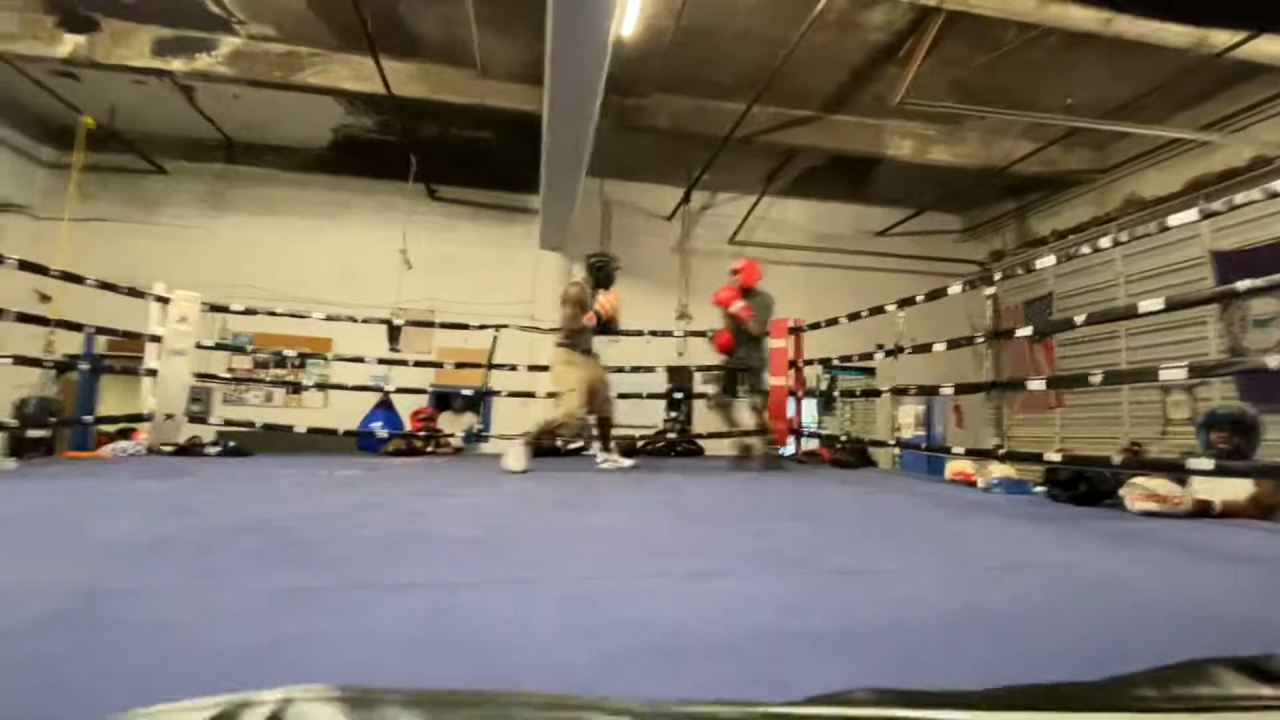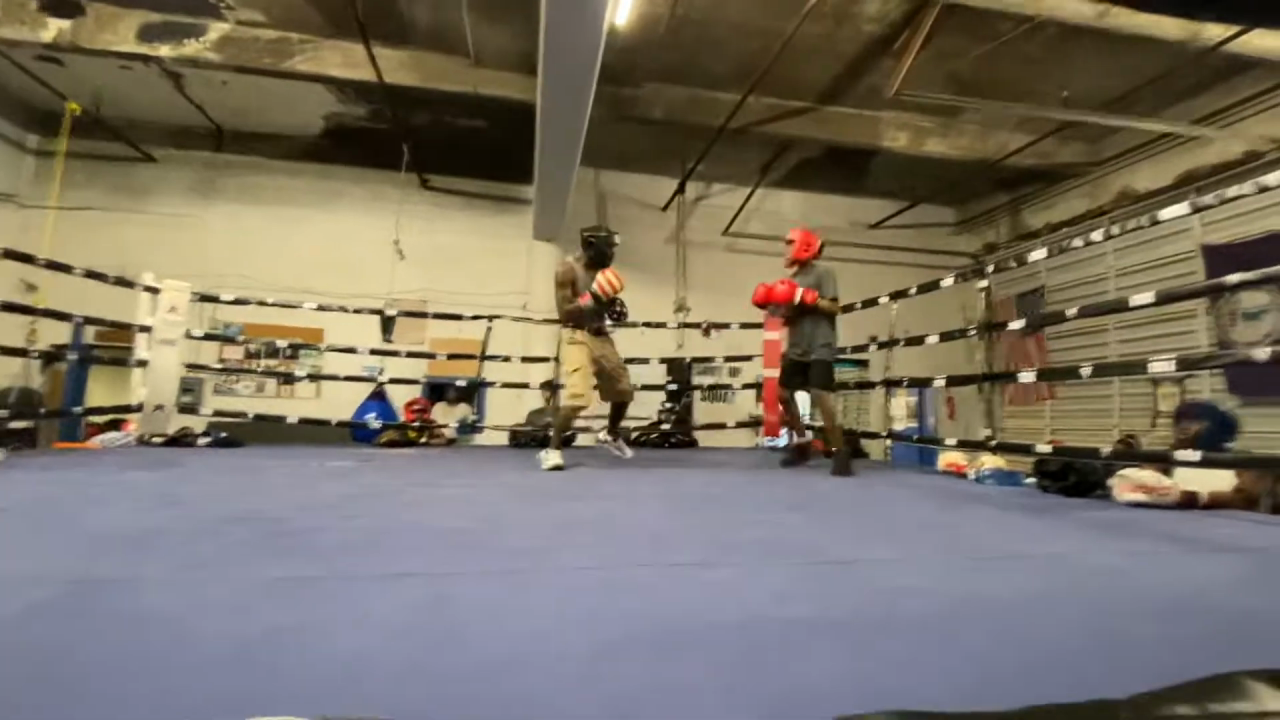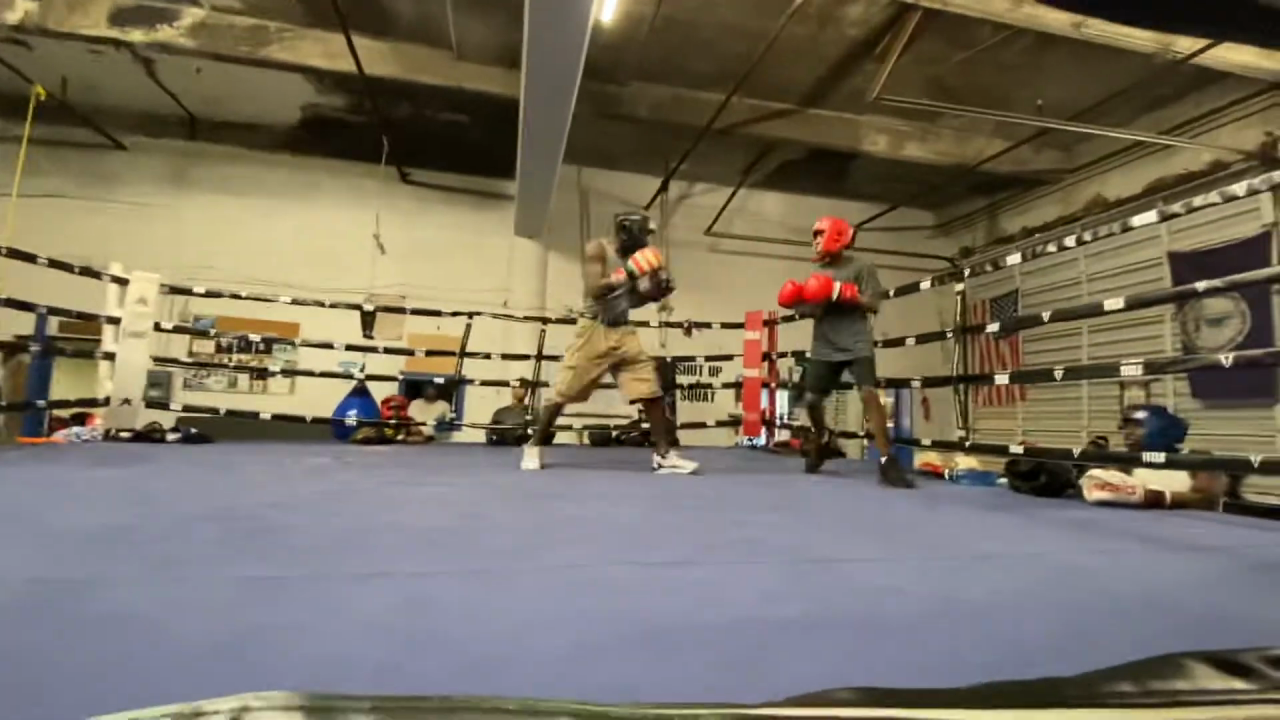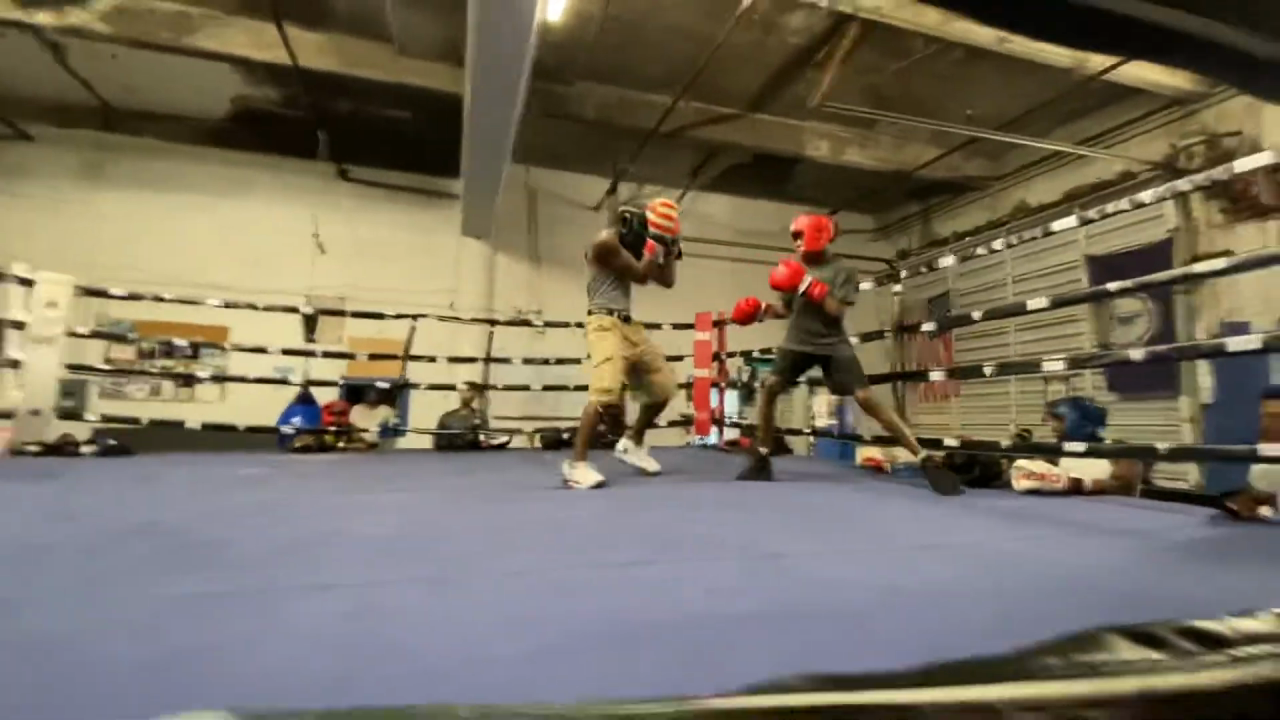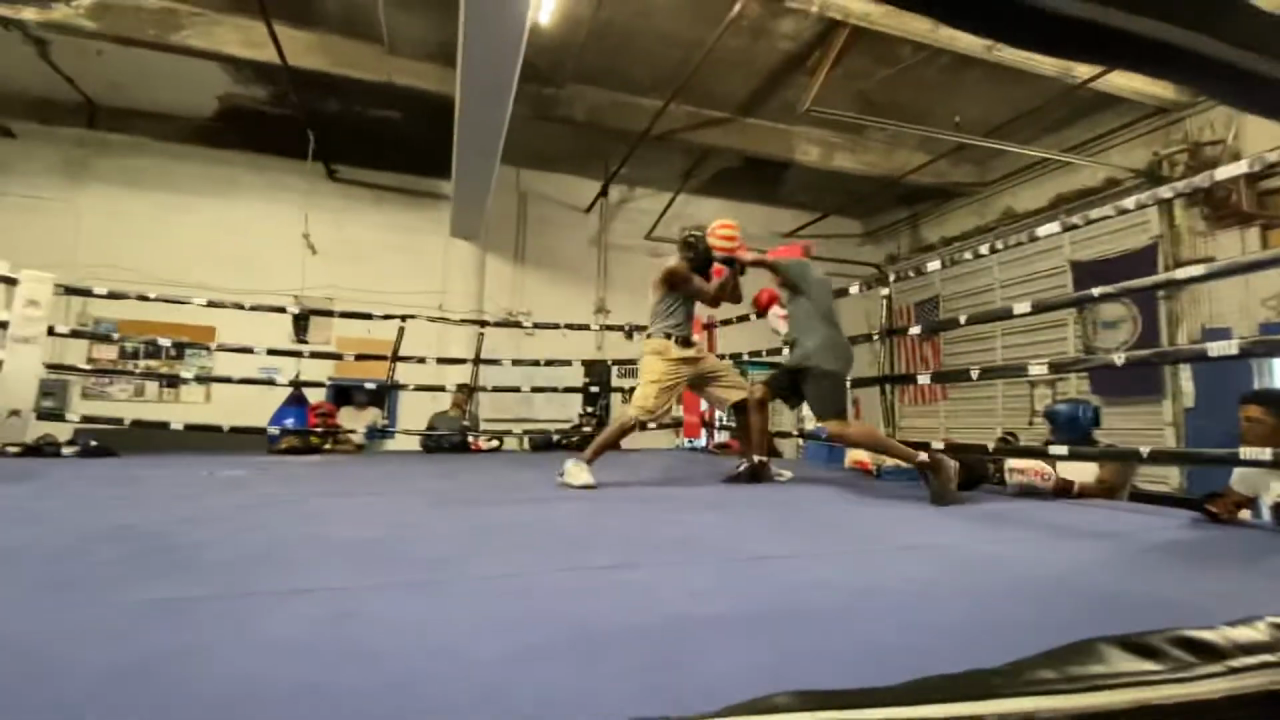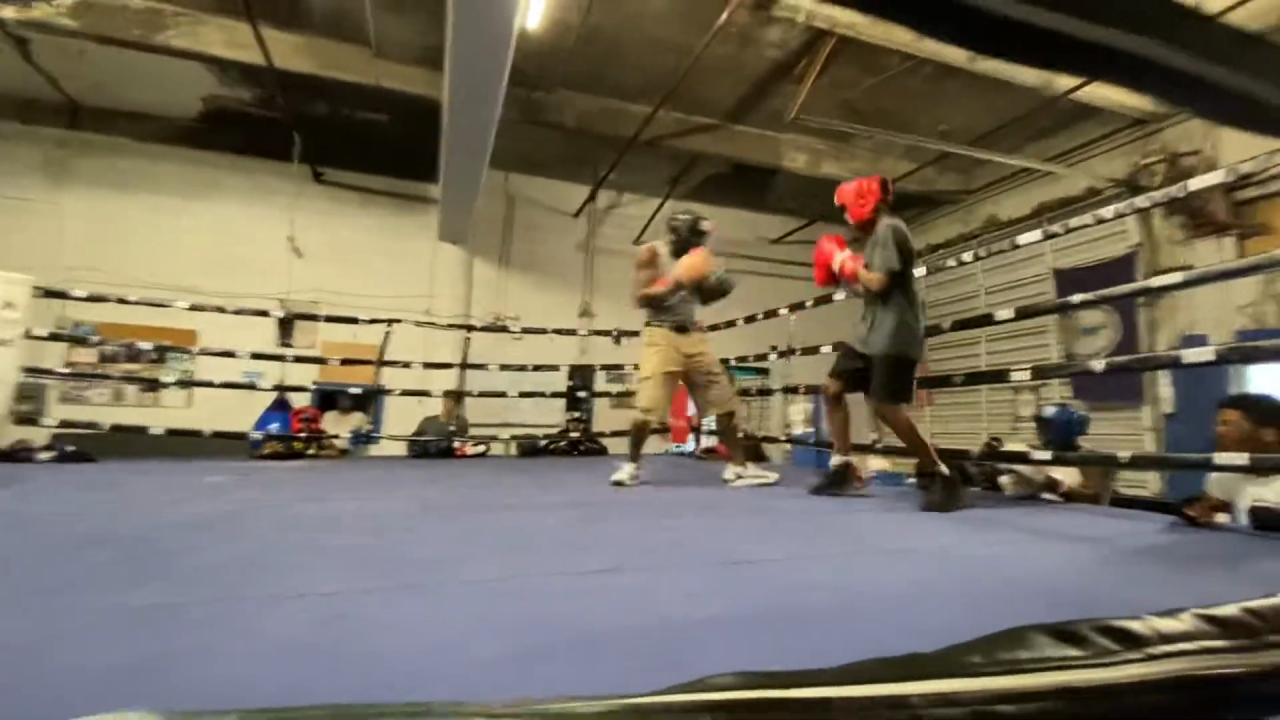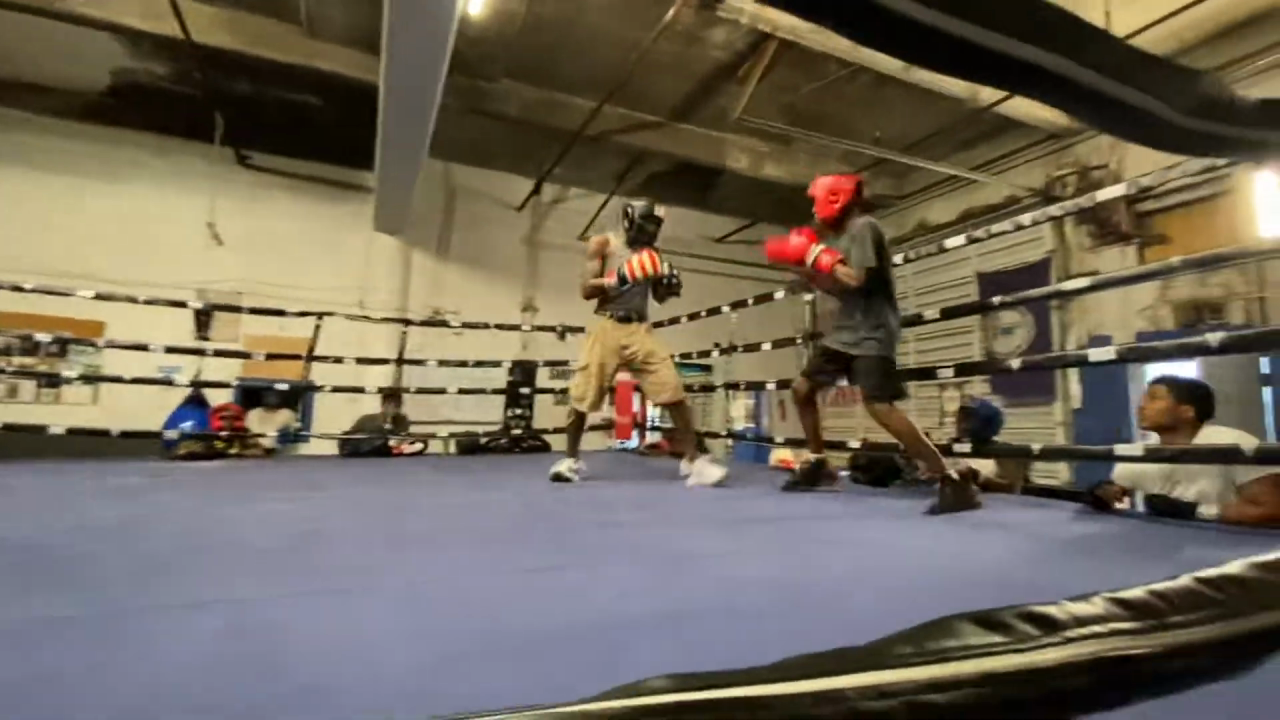
dt=0.4s
person 1, frame 1
left shoulder: (763, 299)
right shoulder: (730, 297)
left elbow: (756, 330)
left wrist: (738, 308)
right wrist: (724, 335)
left hip: (753, 357)
right hip: (733, 357)
left knee: (755, 402)
right knee: (721, 400)
left ankle: (768, 447)
right ankle: (745, 445)
person 1, frame 2
left shoulder: (822, 273)
right shoulder: (792, 278)
left elbow: (832, 308)
left wrist: (803, 296)
right wrist: (773, 302)
left hip: (819, 345)
right hip: (796, 347)
left knee: (820, 395)
right knee: (784, 393)
left ankle: (839, 452)
right ankle: (799, 444)
person 1, frame 3
left shoulder: (861, 267)
right shoulder: (819, 270)
left elbow: (872, 305)
right elbow: (812, 312)
left wrist: (842, 292)
right wrist: (797, 302)
left hip: (857, 344)
right hip: (824, 346)
left knee: (869, 394)
right knee: (811, 399)
left ankle: (887, 462)
right ankle: (821, 439)
person 1, frame 4
left shoulder: (840, 271)
right shoulder: (794, 267)
left elbow: (836, 311)
right elbow: (785, 308)
left wrist: (808, 285)
right wrist: (761, 310)
left hip: (832, 345)
right hip: (797, 343)
left knee: (866, 398)
right knee: (770, 386)
left ankle: (925, 460)
right ankle: (760, 458)
person 1, frame 5
left shoulder: (799, 266)
right shoulder: (809, 285)
left elbow: (754, 258)
right wrist: (776, 312)
left hip: (822, 359)
right hip: (804, 359)
left knee: (835, 430)
right knee: (758, 397)
right ankle: (758, 466)
person 1, frame 6
left shoulder: (888, 229)
right shoulder: (876, 235)
left elbow: (879, 282)
left wrist: (845, 264)
right wrist: (842, 276)
left hip: (895, 333)
right hip: (872, 333)
left knee: (885, 406)
right knee: (833, 389)
left ankle: (941, 477)
right ankle: (843, 468)
person 1, frame 7
left shoulder: (863, 227)
right shoulder: (839, 234)
left elbow: (855, 279)
right elbow: (829, 286)
left wrist: (815, 254)
right wrist: (800, 261)
left hip: (872, 334)
right hip: (843, 332)
left knee: (878, 406)
right knee: (802, 390)
left ankle: (952, 482)
right ankle: (818, 466)
person 2, frame 1
left shoulder: (597, 295)
right shoulder: (573, 292)
right elbow: (569, 330)
left wrist: (609, 324)
right wrist: (595, 317)
left hip: (587, 356)
right hip: (568, 357)
left knee: (604, 408)
right knee: (570, 414)
left ankle: (606, 453)
right ankle: (522, 446)
person 2, frame 2
left shoulder: (602, 271)
right shoulder: (567, 270)
right elbow: (564, 313)
left wrist: (613, 304)
right wrist: (592, 298)
left hip: (602, 338)
right hip: (578, 338)
left knee: (623, 390)
right knee: (576, 397)
left ankle: (611, 435)
right ankle: (552, 450)
person 2, frame 3
left shoulder: (635, 258)
right shoulder: (597, 250)
right elbow: (594, 291)
left wrist: (657, 290)
right wrist: (626, 275)
left hip: (624, 331)
right hip: (594, 329)
left knee: (650, 390)
right knee: (565, 393)
left ankle: (664, 455)
right ankle: (535, 446)
person 2, frame 4
left shoulder: (632, 248)
right shoulder: (606, 241)
left elbow: (668, 281)
right elbow: (641, 276)
left wrist: (669, 245)
right wrist: (657, 239)
left hip: (630, 326)
right hip: (604, 325)
left knee: (662, 388)
right knee: (606, 393)
left ankle: (631, 443)
right ankle: (575, 463)
person 2, frame 5
left shoulder: (698, 272)
right shoulder: (674, 268)
left elbow: (735, 297)
right elbow: (712, 299)
left wrist: (730, 267)
right wrist: (722, 265)
left hip: (691, 349)
right hip: (662, 350)
left knee: (737, 394)
right knee: (640, 411)
left ankle: (750, 464)
right ankle: (579, 463)
person 2, frame 6
left shoulder: (696, 259)
right shoulder: (651, 253)
left elbow: (703, 298)
right elbow: (640, 298)
left wrist: (718, 288)
right wrist: (673, 283)
left hip: (693, 337)
right hip: (660, 337)
left knee: (724, 400)
right knee: (649, 406)
left ankle: (738, 466)
right ankle: (632, 465)
person 2, frame 7
left shoulder: (653, 254)
right shoulder: (602, 244)
left elbow: (659, 296)
right elbow: (586, 290)
left wrist: (670, 283)
right wrist: (618, 278)
left hip: (640, 327)
right hip: (609, 326)
left knee: (673, 390)
right knee: (583, 396)
left ankle: (694, 461)
right ankle: (571, 459)
